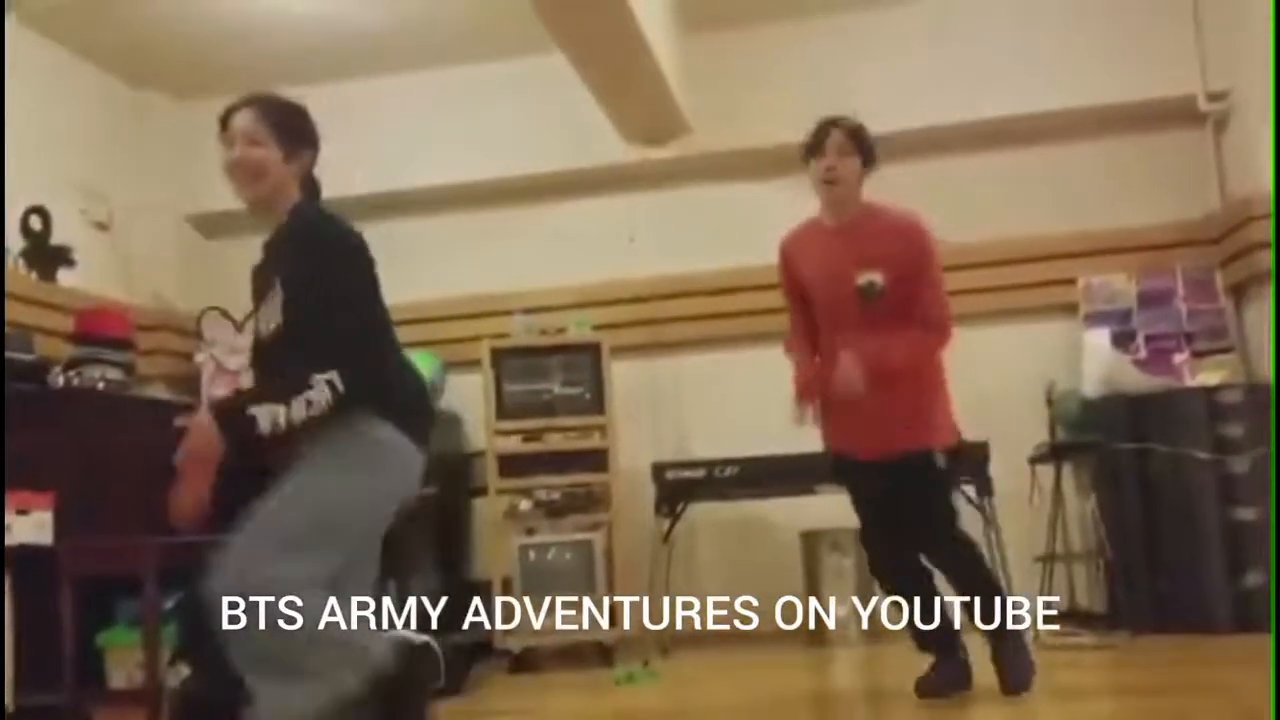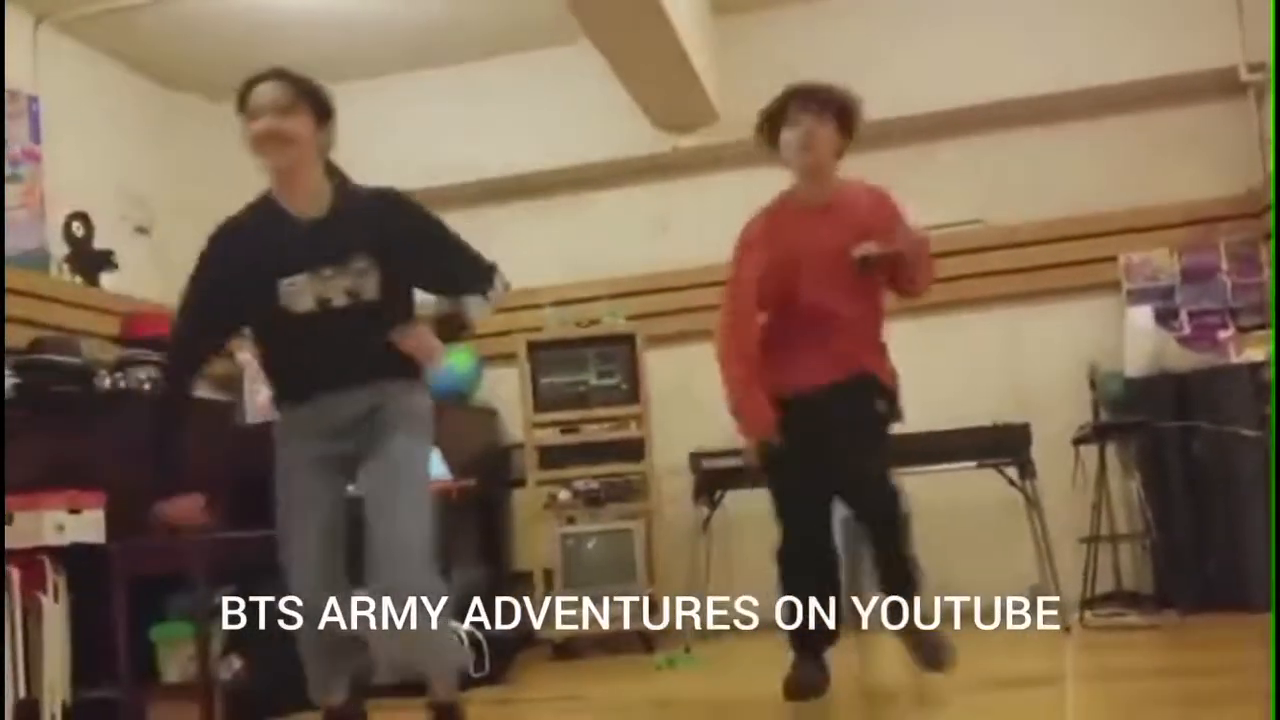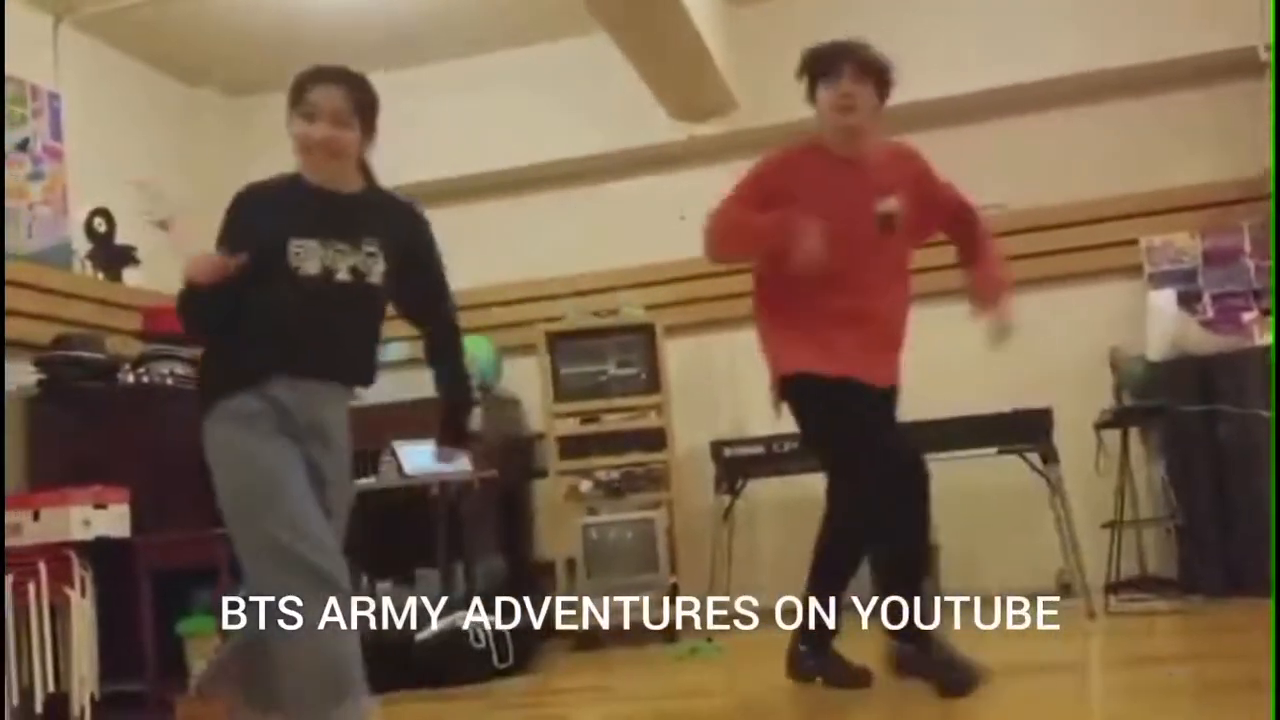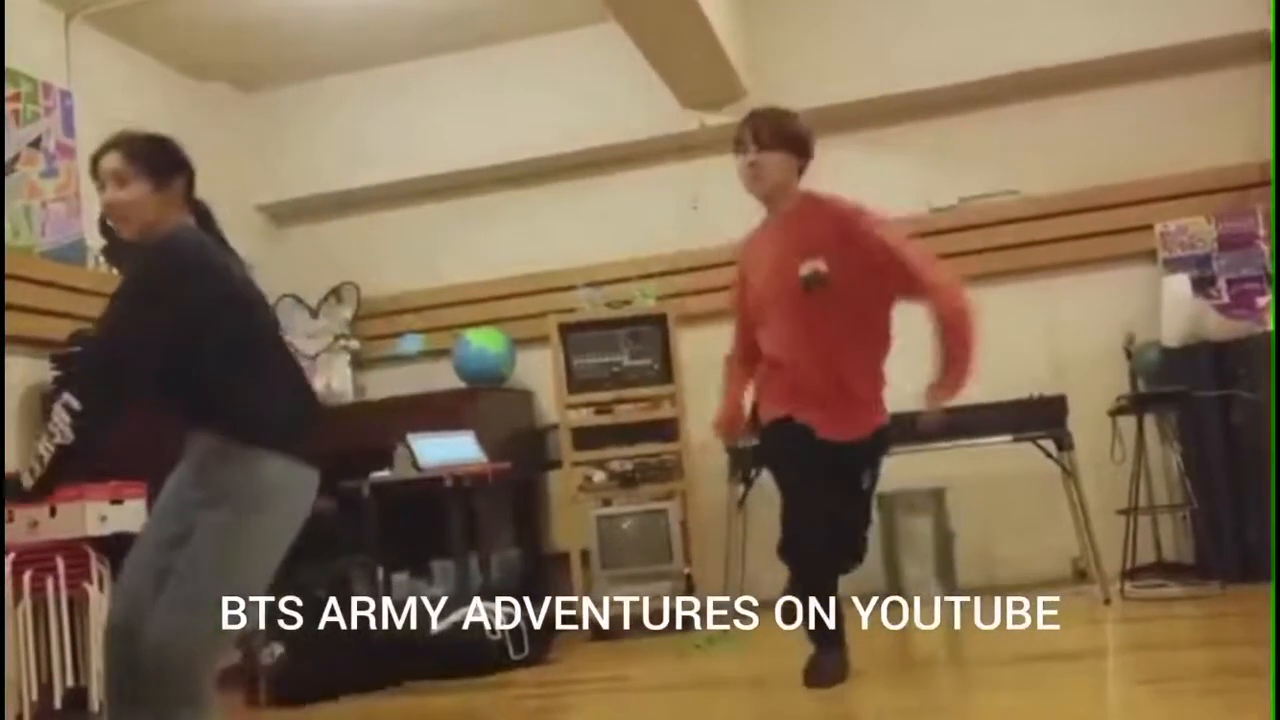
dt=1s
person 1, frame 1
left shoulder: (325, 242)
right shoulder: (272, 263)
left elbow: (344, 371)
right elbow: (279, 374)
left wrist: (229, 426)
right wrist: (213, 440)
left hip: (369, 436)
right hip: (320, 445)
left knee: (241, 585)
right knee: (314, 632)
person 1, frame 2
left shoulder: (386, 216)
right shoulder: (241, 243)
left elbow: (487, 280)
right elbow: (186, 353)
left wrist: (442, 329)
right wrist: (172, 476)
left hip: (393, 408)
right hip: (306, 424)
left knee: (402, 568)
right knee: (312, 589)
person 1, frame 3
left shoulder: (398, 223)
right shoulder: (260, 207)
left elbow: (437, 319)
right elbow: (205, 322)
left wrist: (456, 413)
right wrist: (198, 287)
left hip: (327, 413)
right hip: (248, 409)
left knee: (294, 587)
right knee: (306, 578)
person 1, frame 4
left shoulder: (166, 265)
right shoulder: (183, 260)
left elbow: (101, 367)
left wrist: (41, 471)
left hip: (265, 467)
right hip: (215, 457)
left knee: (178, 640)
right knee: (132, 626)
person 2, frame 1
left shoulder: (904, 234)
right shoulder: (795, 248)
left elbow: (933, 328)
left wrist: (868, 360)
right wrist: (807, 379)
left hip: (914, 419)
right hip: (849, 428)
left knee: (940, 538)
right knee: (888, 552)
left ankle: (1006, 639)
right ankle: (946, 654)
person 2, frame 2
left shoulder: (873, 206)
right shoulder: (766, 230)
left elbow: (908, 286)
right elbow: (737, 322)
left wrist: (913, 261)
right wrist: (748, 408)
left hip: (858, 378)
right hip: (786, 391)
left knee: (871, 495)
right knee: (802, 529)
left ankle: (908, 611)
right ankle: (809, 649)
person 2, frame 3
left shoulder: (904, 165)
right shoulder: (784, 171)
left elbow: (962, 222)
right elbow: (722, 236)
left wrist: (989, 285)
right wrist: (787, 233)
left hip: (873, 361)
right hip: (810, 361)
left knee: (860, 501)
right knee: (898, 479)
left ankle: (813, 642)
right ankle: (914, 635)
person 2, frame 4
left shoulder: (847, 224)
right shoulder: (753, 251)
left elbow: (935, 284)
left wrist: (951, 372)
right wrist: (731, 400)
left hip: (854, 409)
right hip: (785, 412)
left knee: (843, 536)
right knee: (806, 536)
left ankle: (818, 604)
right ankle: (827, 638)
